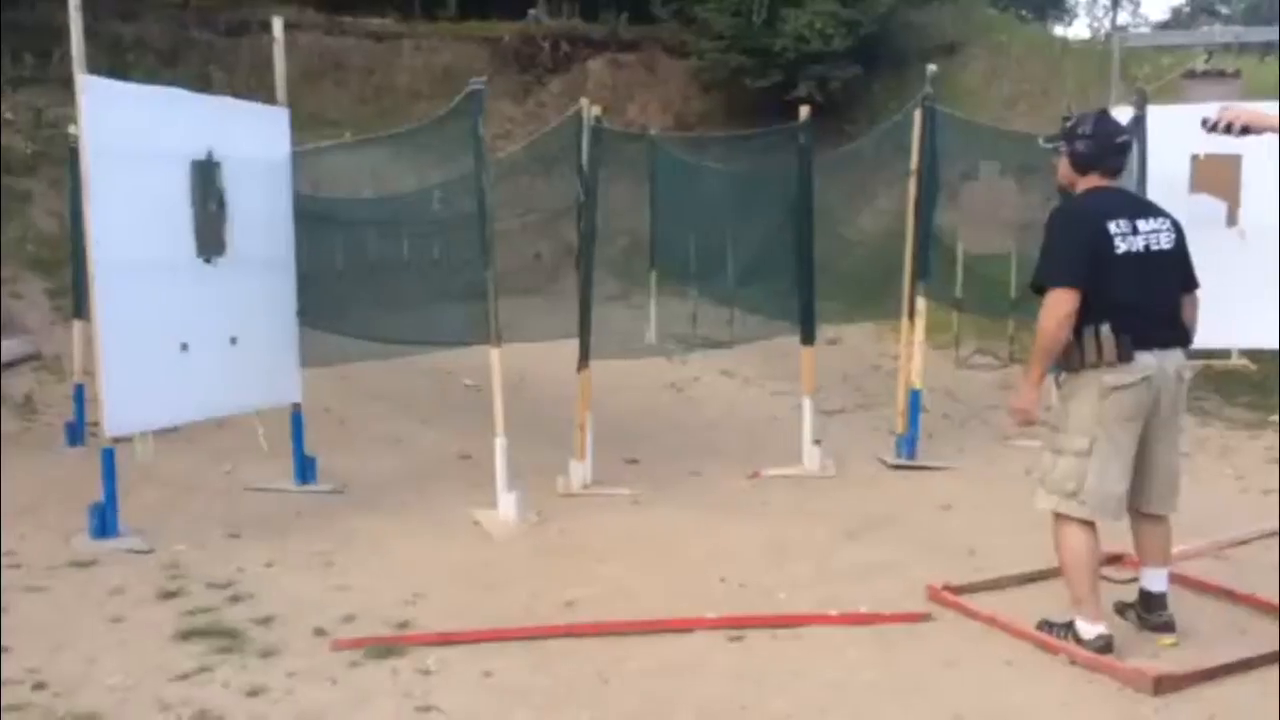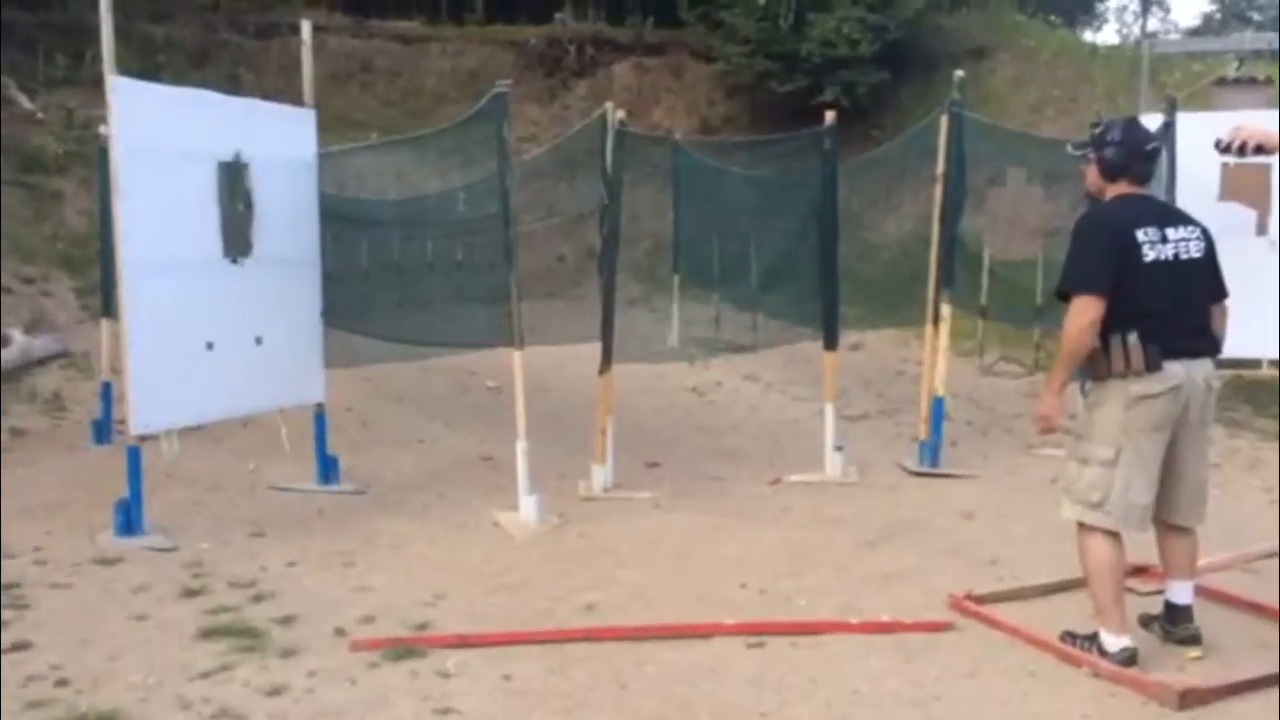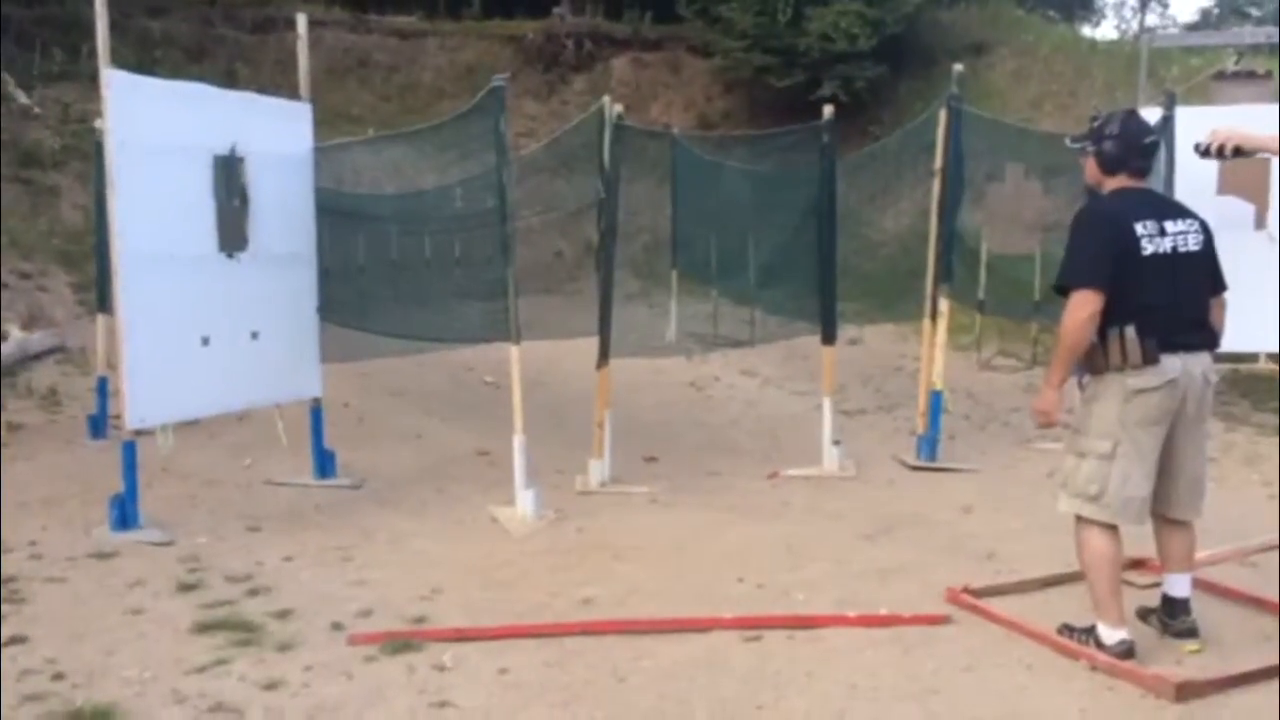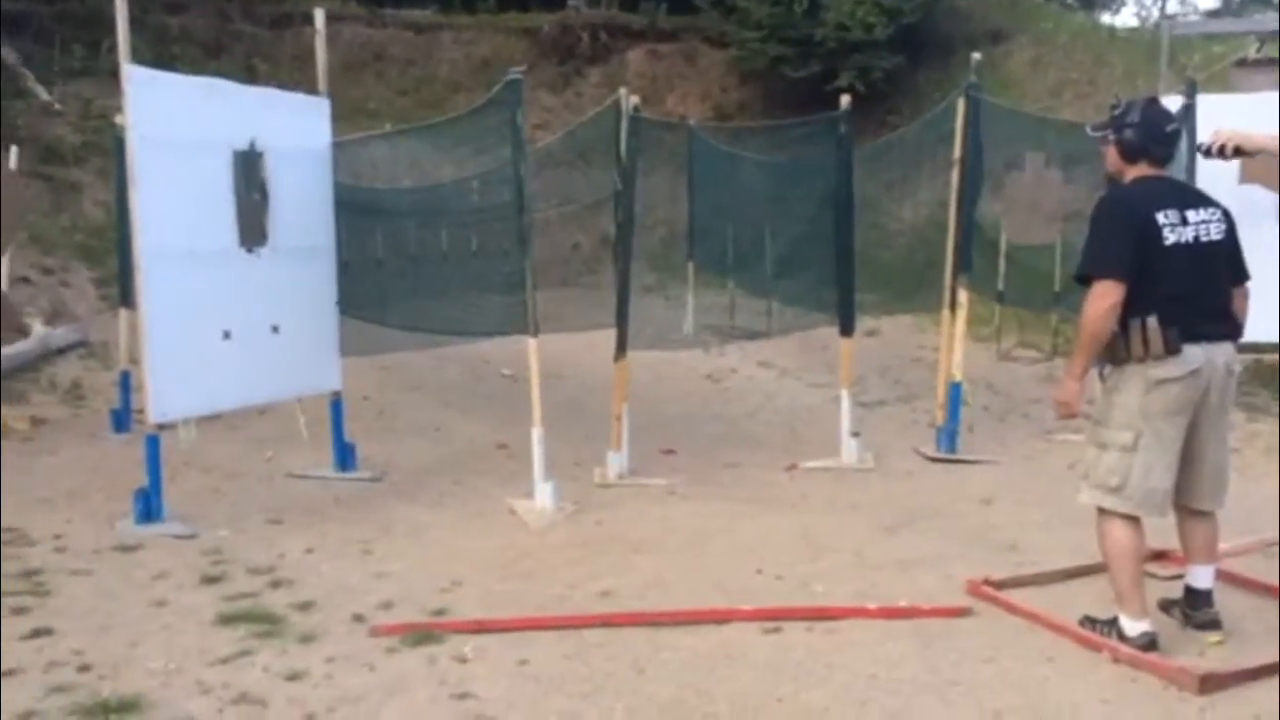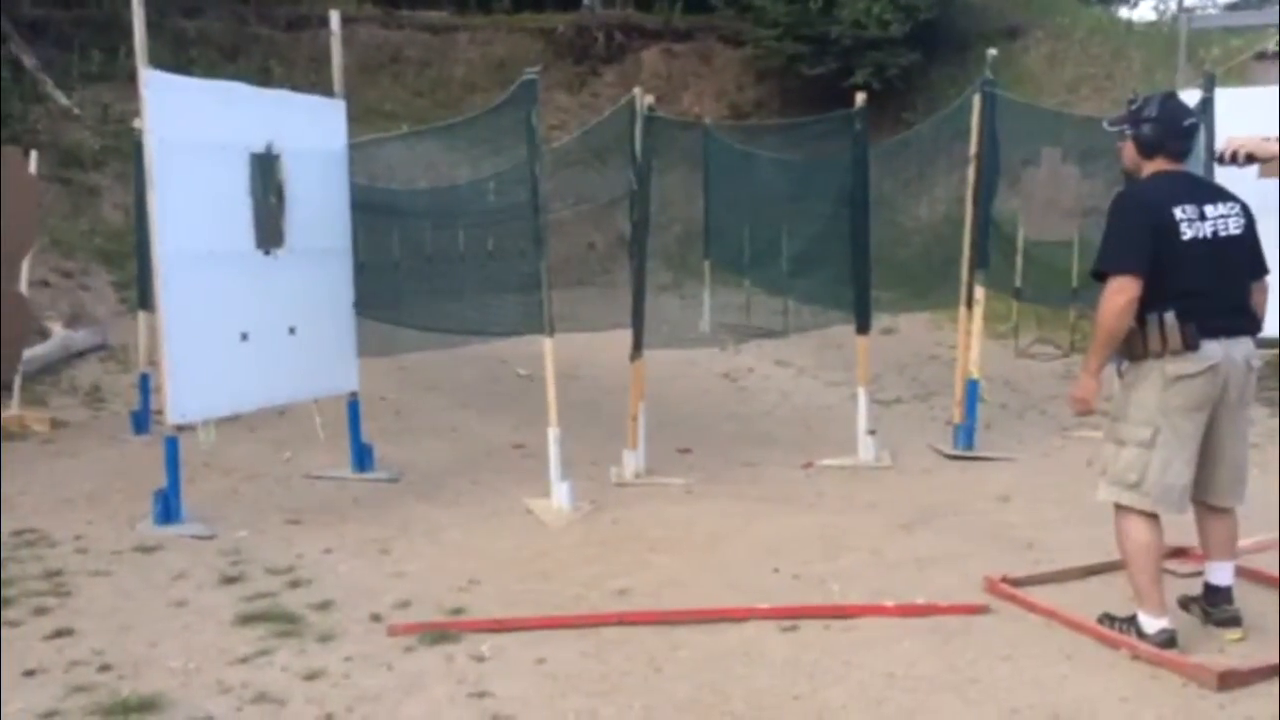
dt=0.5s
person 1, frame 1
left shoulder: (1075, 216)
right shoulder: (1161, 218)
left elbow: (1062, 309)
right elbow: (1188, 303)
left wrist: (1031, 381)
left hip: (1108, 373)
right hip: (1166, 367)
left knee: (1072, 502)
right knee: (1151, 495)
left ankle: (1089, 626)
right ankle: (1154, 603)
person 1, frame 2
left shoulder: (1102, 222)
right shoulder: (1191, 226)
left elbow: (1087, 316)
right elbow: (1217, 313)
left wrist: (1053, 389)
left hip: (1135, 381)
right hip: (1196, 376)
left knee: (1097, 512)
right knee: (1177, 508)
left ankle: (1112, 639)
right ankle: (1179, 616)
person 1, frame 3
left shoulder: (1101, 216)
right shoulder: (1189, 220)
left elbow: (1086, 310)
right elbow: (1216, 307)
left wrist: (1053, 384)
left hip: (1133, 375)
right hip: (1193, 370)
left knee: (1094, 506)
right knee: (1175, 502)
left ankle: (1110, 632)
right ankle: (1177, 609)
person 1, frame 4
left shoulder: (1121, 205)
right shoulder: (1211, 209)
left elbow: (1107, 300)
right elbow: (1238, 296)
left wrist: (1074, 374)
left hip: (1155, 366)
right hip: (1215, 360)
left knee: (1116, 498)
right knee: (1197, 494)
left ankle: (1133, 624)
right ankle: (1199, 601)
person 1, frame 5
left shoulder: (1138, 201)
right shoulder: (1230, 202)
left elbow: (1124, 296)
right elbow: (1257, 290)
left wrist: (1091, 370)
left hip: (1172, 362)
right hip: (1235, 356)
left knee: (1135, 496)
right knee: (1217, 490)
left ankle: (1152, 622)
right ankle: (1219, 598)
